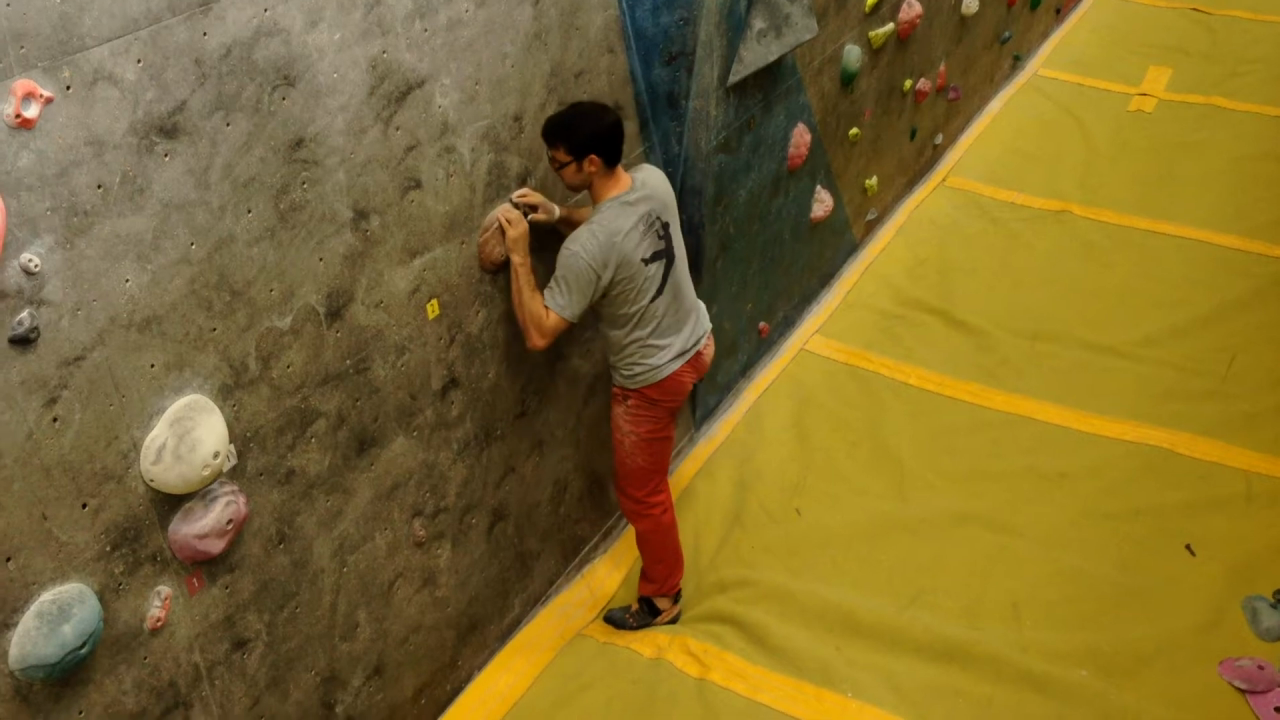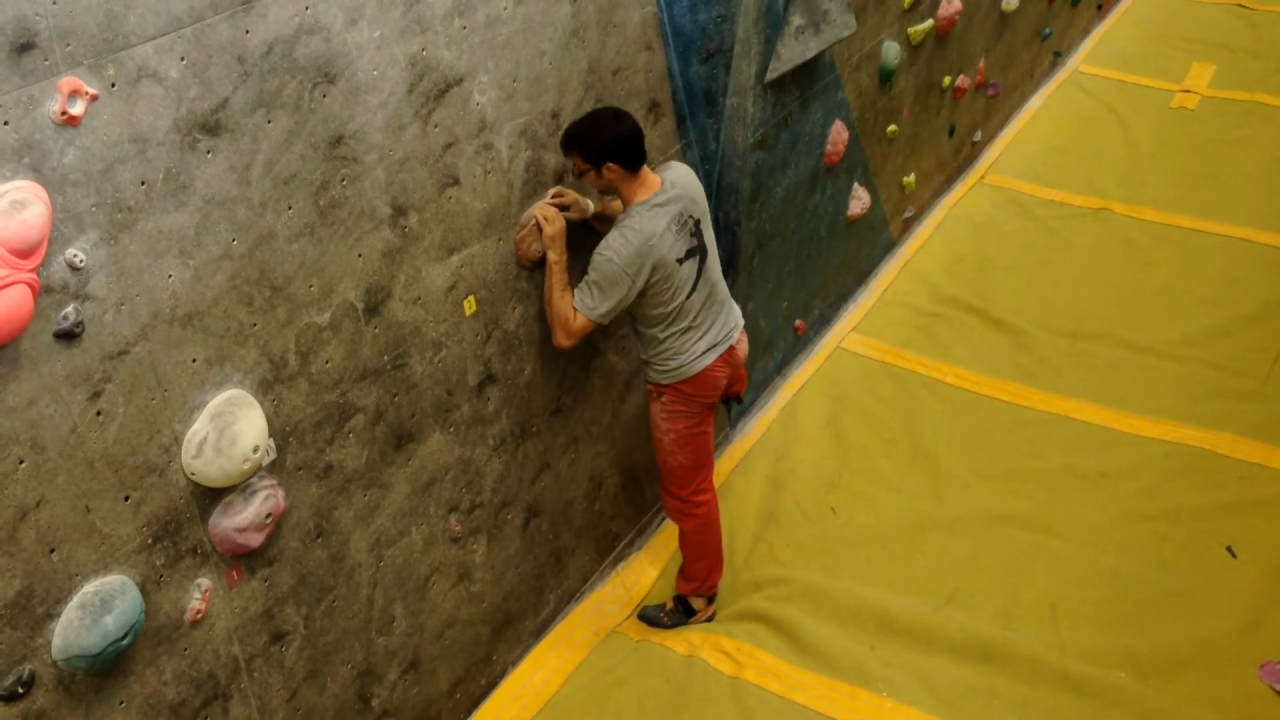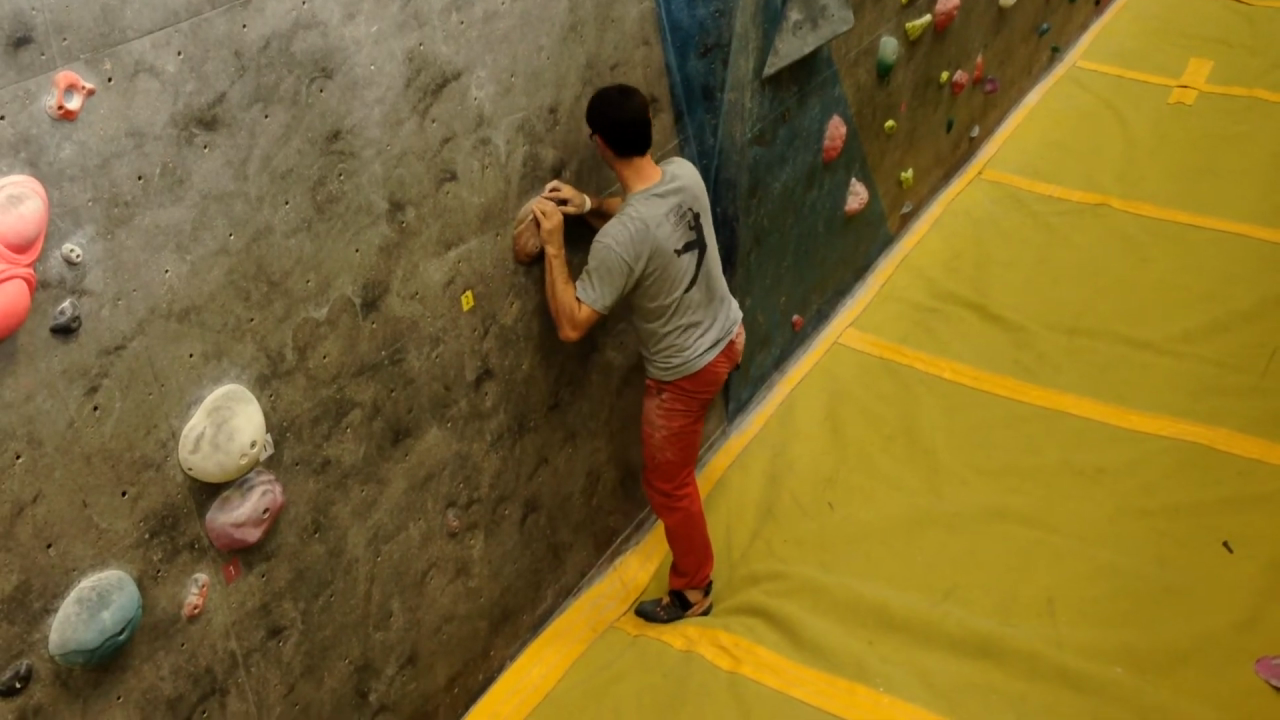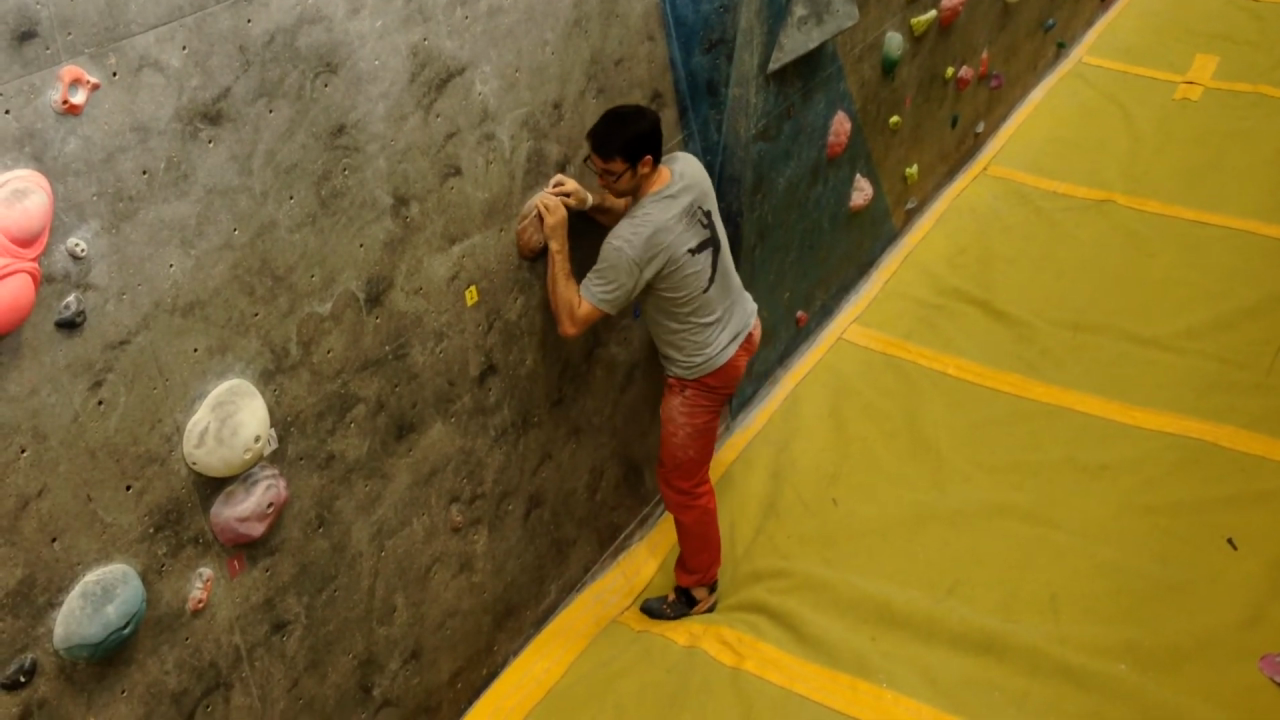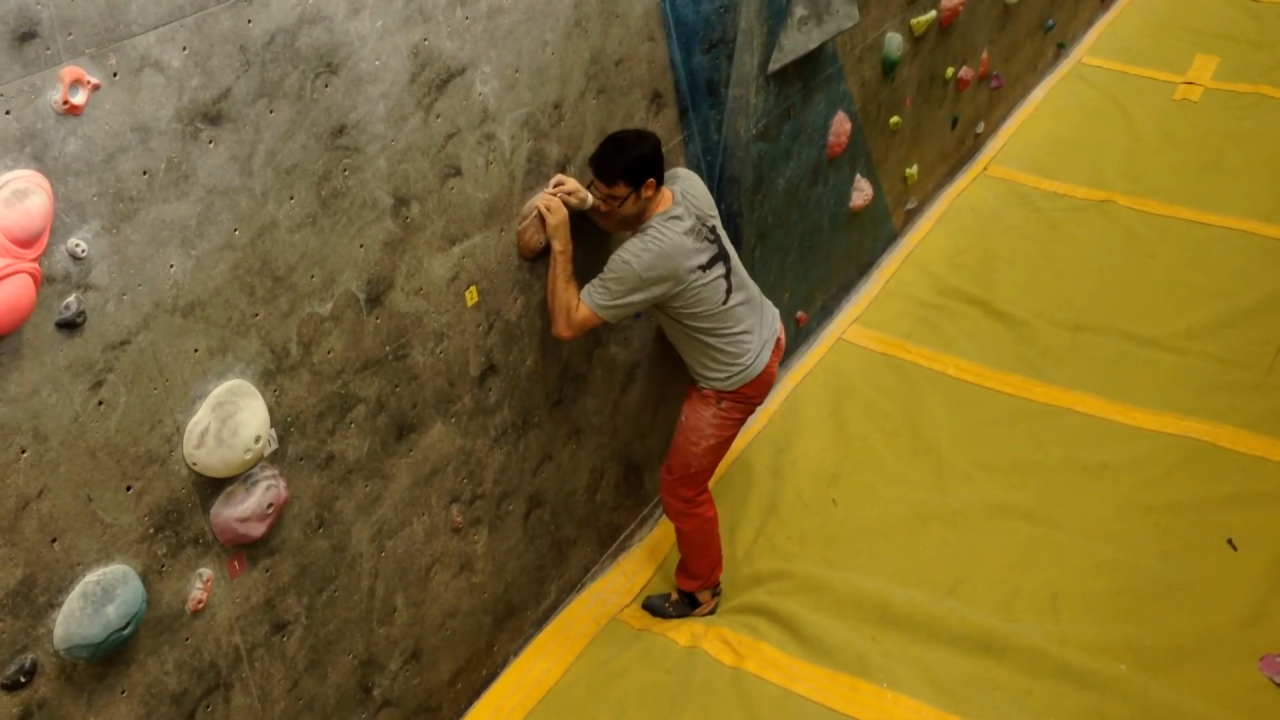
dt=1s
person 1, frame 1
left shoulder: (587, 250)
right shoulder: (653, 180)
left elbow: (539, 334)
left wrist: (519, 256)
right wrist: (557, 214)
left hip: (652, 381)
right hip: (698, 341)
left knee: (642, 494)
left ankle: (661, 599)
person 1, frame 2
left shoulder: (624, 250)
right shoulder: (681, 176)
left elbow: (565, 332)
left wrist: (555, 251)
right wrist: (591, 209)
left hip: (686, 377)
right hip: (731, 336)
left knee: (687, 494)
left ankle: (697, 598)
right ankle: (733, 390)
person 1, frame 3
left shoulder: (620, 241)
right shoulder: (684, 173)
left elbow: (571, 326)
left wrist: (553, 245)
right wrist: (588, 205)
left hip: (685, 373)
right hip: (728, 332)
left knee: (669, 486)
left ankle: (692, 592)
person 1, frame 4
left shoulder: (631, 244)
right shoulder: (688, 167)
left elbow: (571, 321)
left wrist: (557, 241)
right wrist: (591, 202)
left hip: (705, 370)
right hip: (744, 327)
left knee: (682, 483)
left ankle: (698, 589)
person 1, frame 5
left shoulder: (644, 260)
right shoulder: (686, 183)
left elbow: (565, 324)
right elbow: (635, 222)
left wrist: (560, 241)
right wrist: (588, 203)
left hip: (738, 378)
right hip: (766, 332)
left knee: (681, 488)
left ankle: (699, 591)
